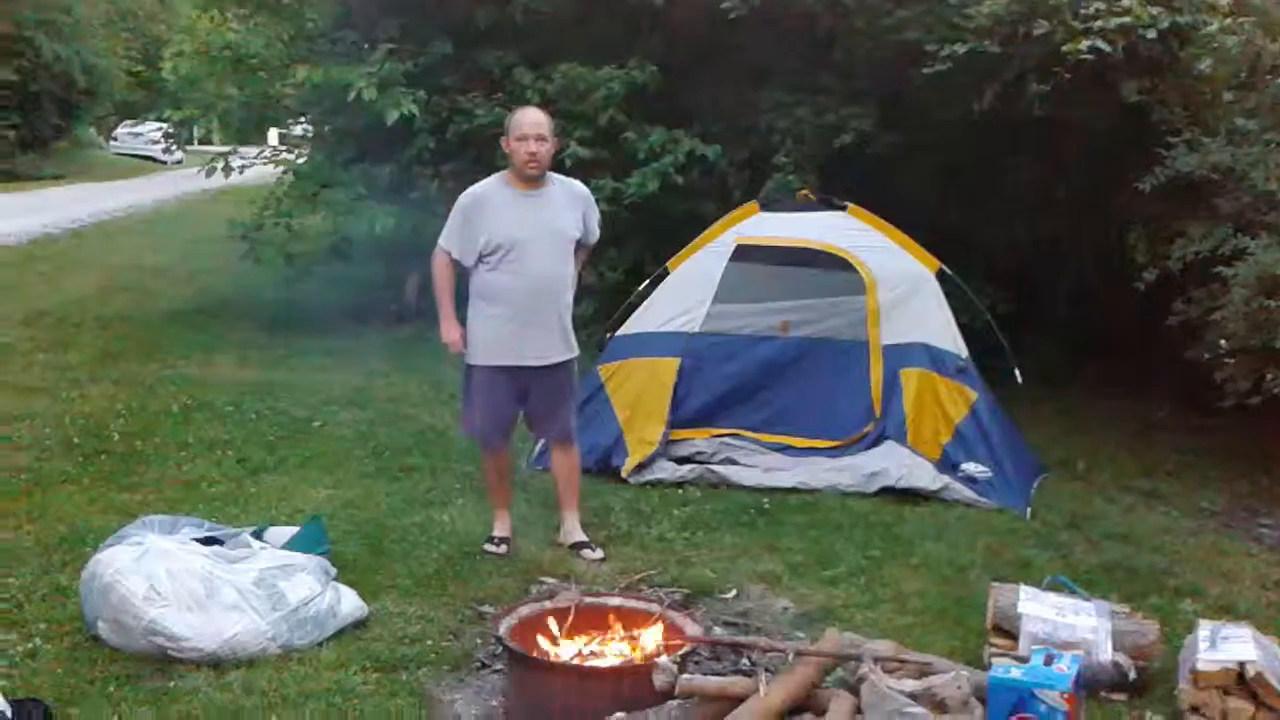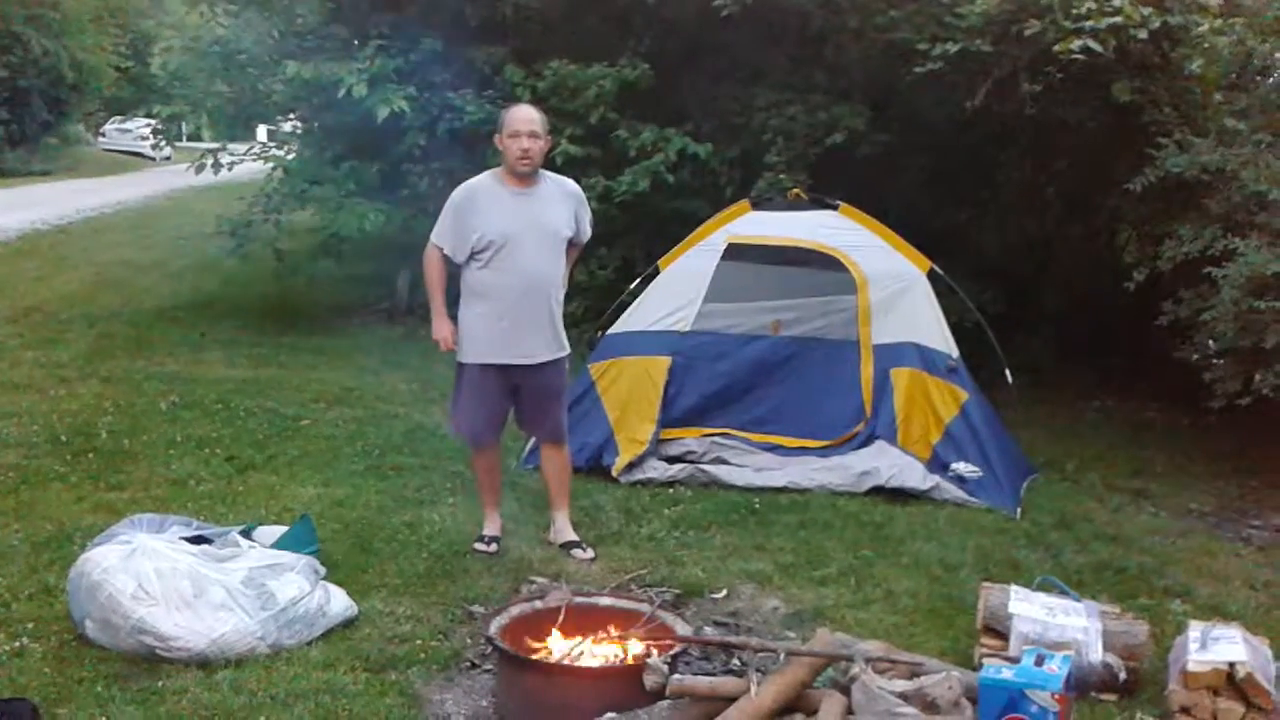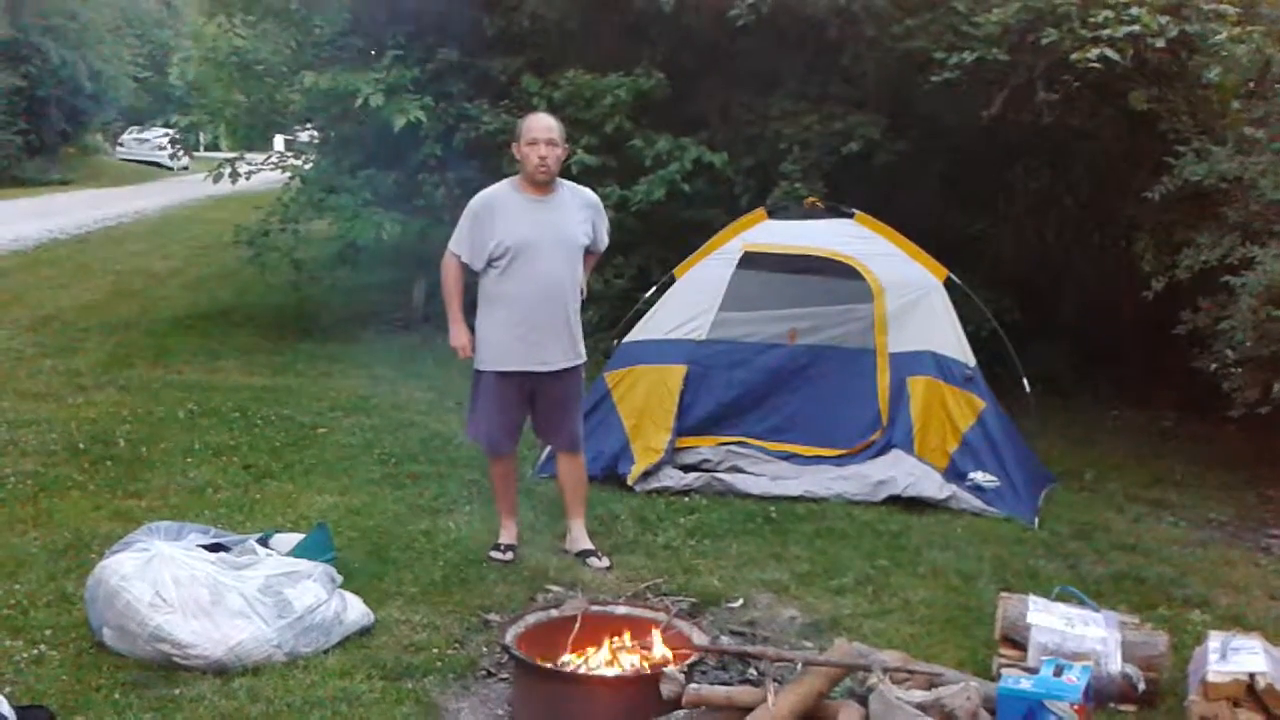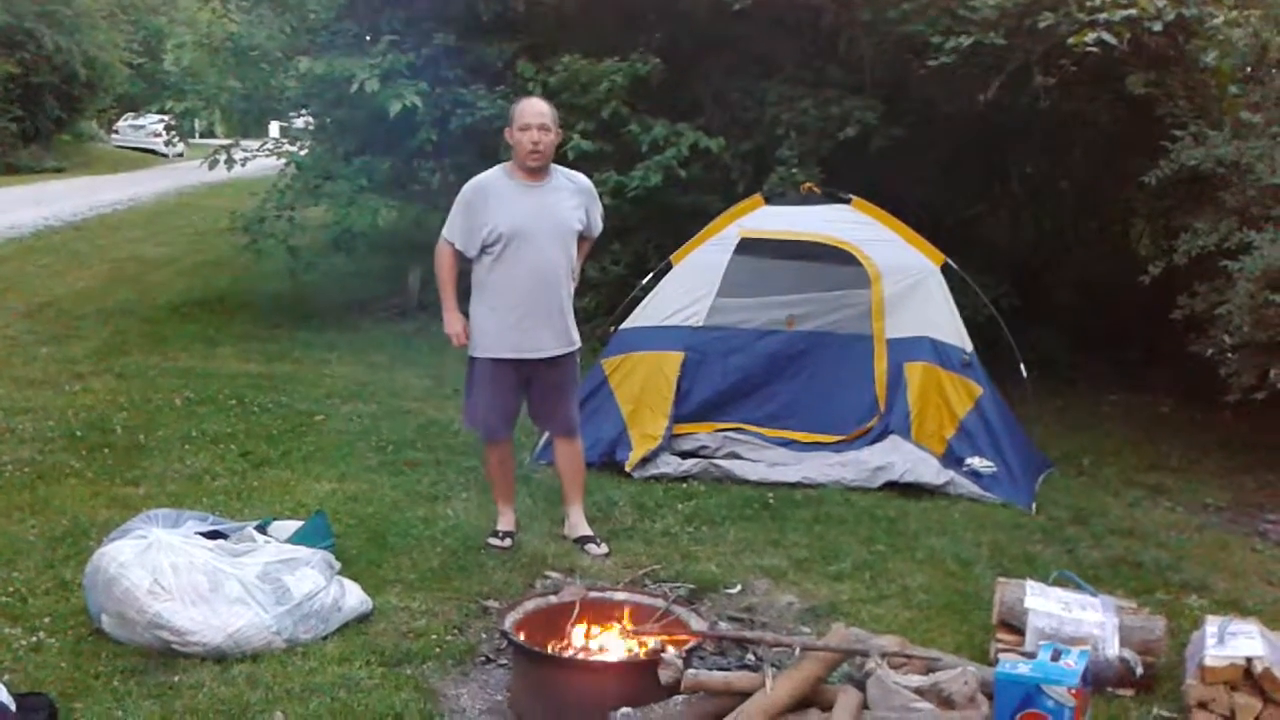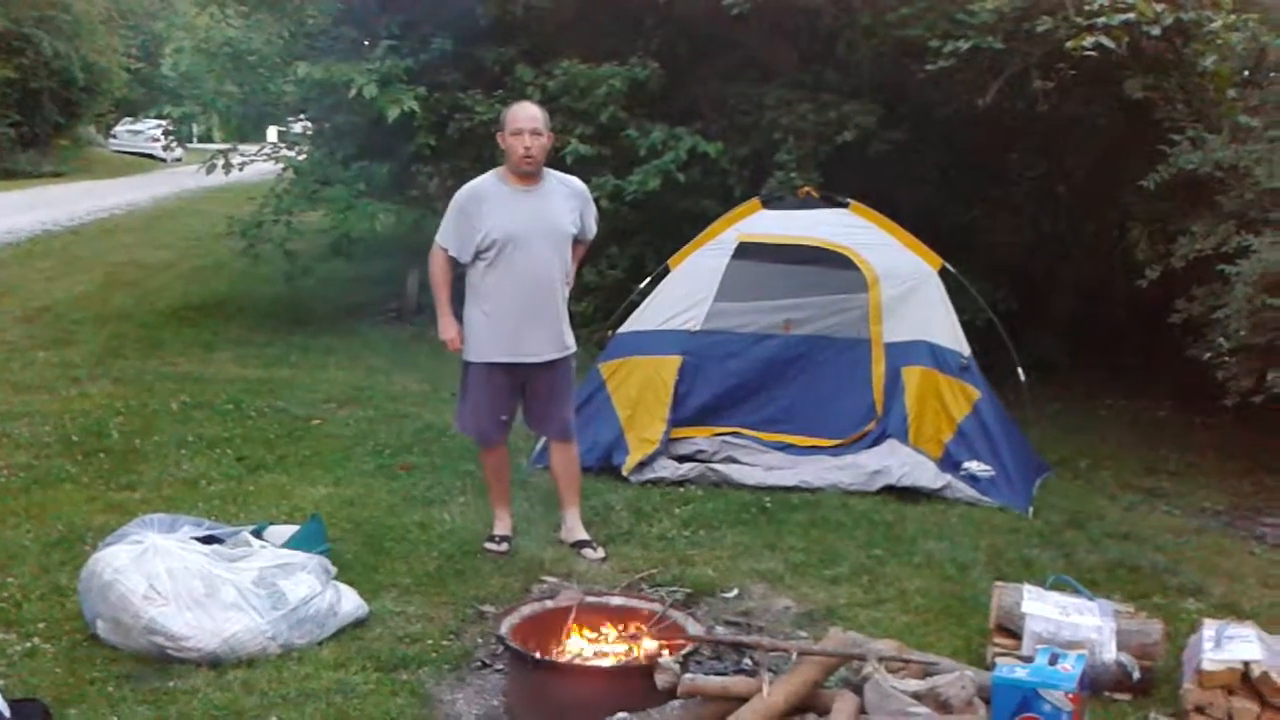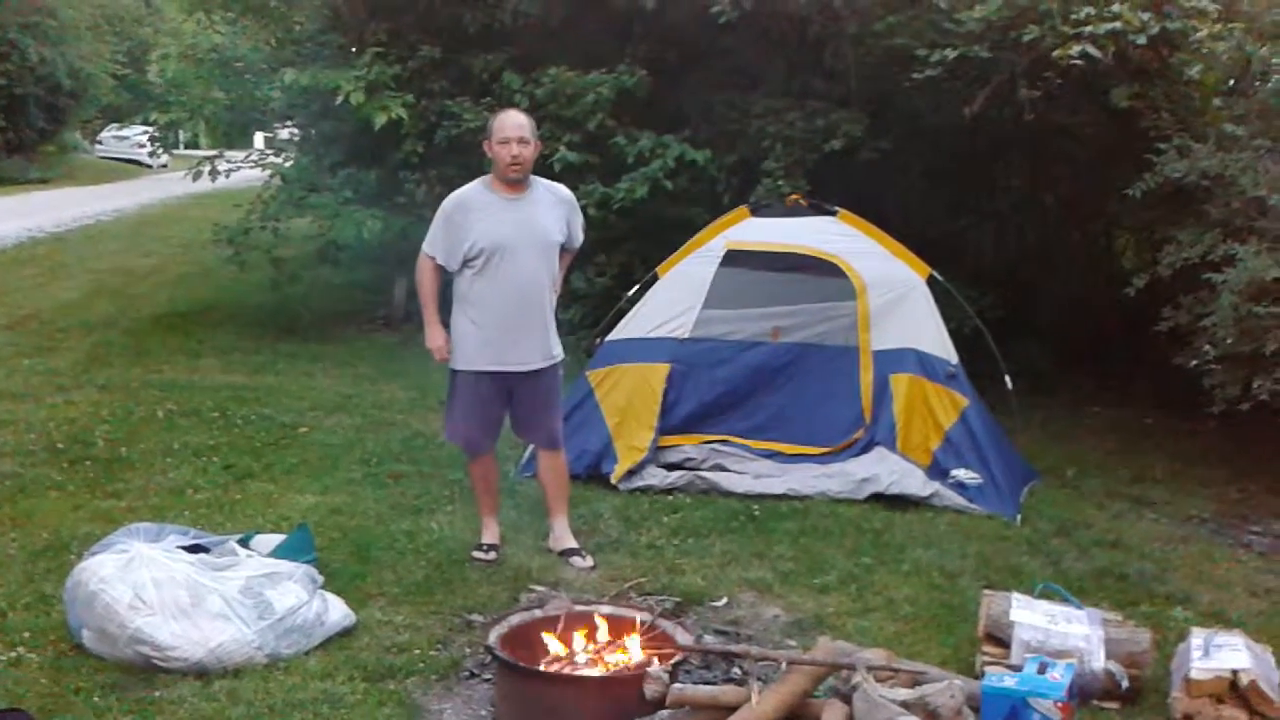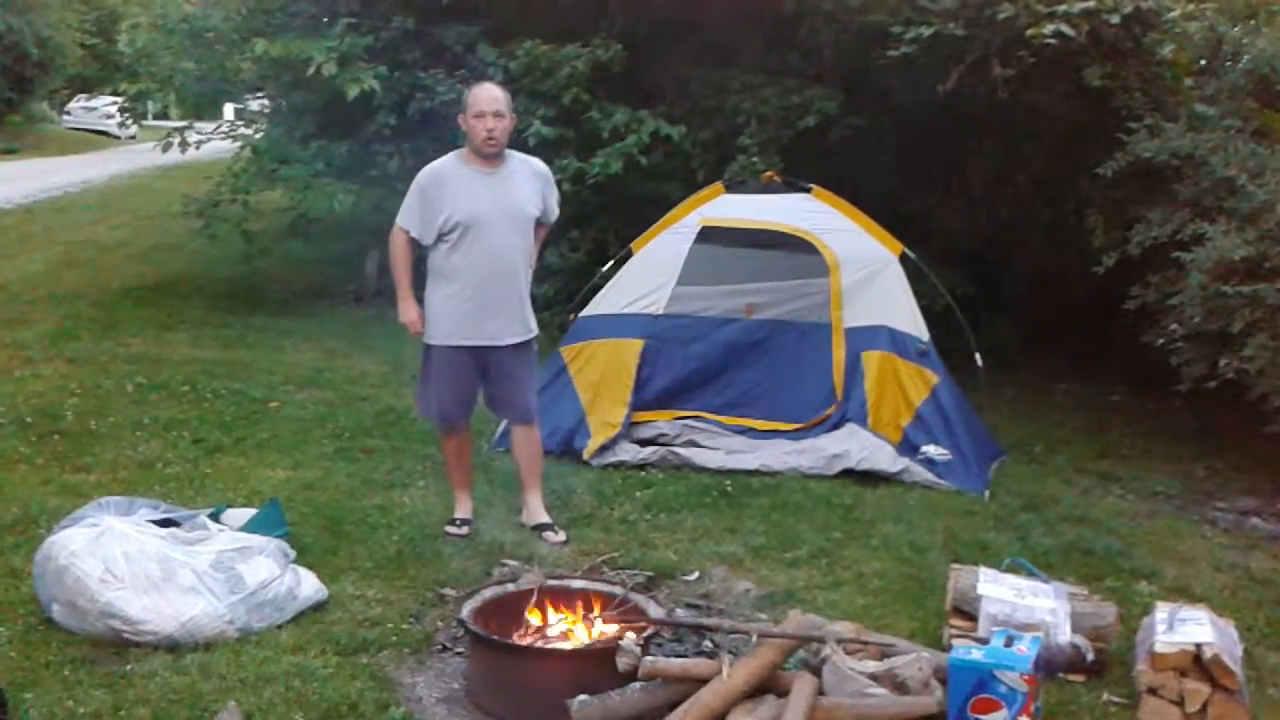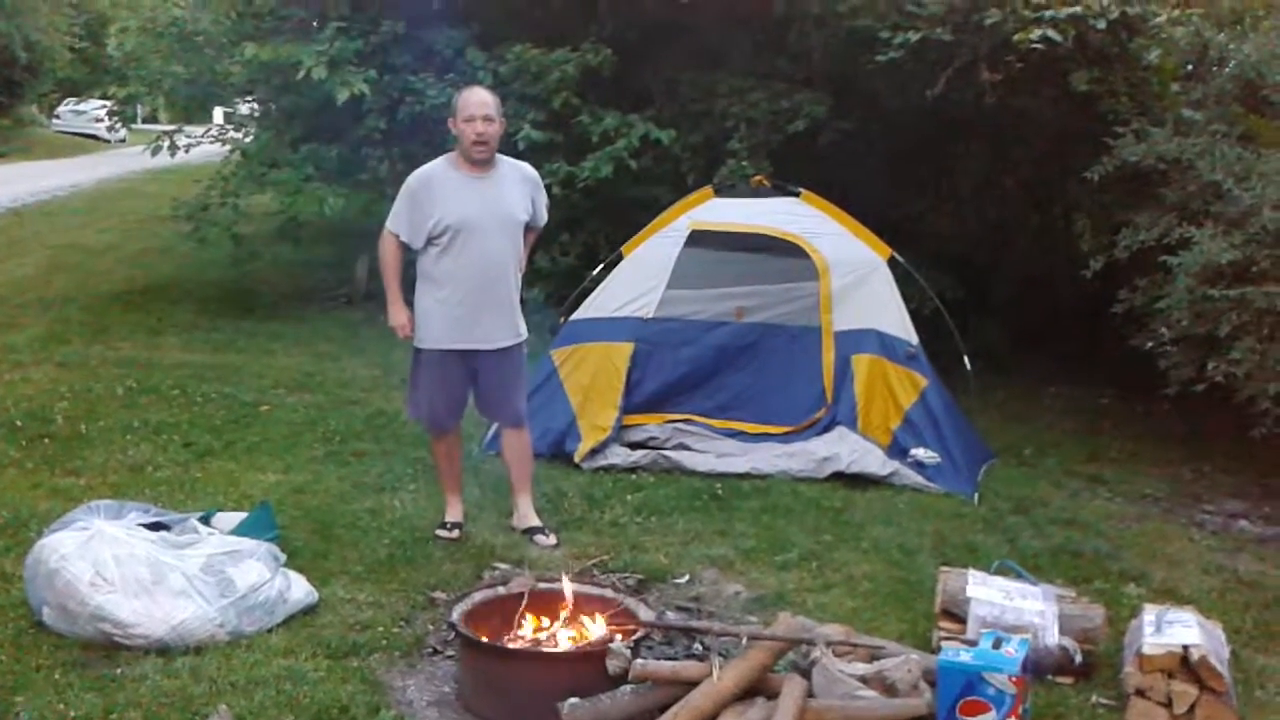
dt=0.5s
person 1, frame 1
left shoulder: (575, 195)
right shoulder: (478, 199)
right elbow: (443, 259)
right wrist: (448, 320)
left hip: (555, 346)
right hip: (494, 349)
left knee: (563, 436)
right knee: (494, 439)
left ankle: (571, 526)
right ankle: (501, 521)
person 1, frame 2
left shoulder: (568, 193)
right shoulder: (471, 195)
right elbow: (435, 253)
right wrist: (439, 316)
left hip: (546, 344)
right hip: (484, 346)
left knee: (554, 435)
right knee: (483, 438)
left ankle: (561, 524)
right ankle: (491, 521)
person 1, frame 3
left shoulder: (586, 202)
right shoulder: (489, 203)
right elbow: (453, 262)
right wrist: (456, 324)
left hip: (563, 352)
right hip: (502, 354)
left knee: (569, 443)
right knee: (499, 445)
left ankle: (577, 533)
right ankle: (507, 529)
person 1, frame 4
left shoulder: (579, 188)
right shoulder: (481, 190)
right elbow: (446, 249)
right wrist: (451, 311)
left hip: (557, 338)
right hip: (495, 341)
left knee: (566, 428)
right knee: (495, 431)
left ankle: (576, 519)
right ankle: (505, 516)
person 1, frame 5
left shoulder: (573, 191)
right shoulder: (475, 195)
right elbow: (441, 255)
right wrist: (445, 317)
left hip: (553, 342)
right hip: (490, 345)
left knee: (562, 432)
right knee: (491, 436)
left ankle: (572, 523)
right ankle: (501, 520)
person 1, frame 6
left shoulder: (559, 199)
right shoulder: (462, 204)
right elbow: (428, 263)
right wrist: (432, 325)
left hip: (540, 351)
right hip: (477, 353)
left knee: (550, 440)
right knee: (478, 444)
left ankle: (560, 531)
right ankle: (489, 528)
person 1, frame 7
left shoulder: (535, 173)
right shoulder: (437, 176)
right elbow: (401, 236)
right wrist: (406, 300)
left hip: (515, 325)
right hip: (452, 328)
left knee: (524, 414)
right knee: (453, 419)
left ankle: (534, 507)
right ankle: (462, 503)
person 1, frame 8
left shoulder: (524, 178)
right shoulder: (426, 181)
right elbow: (391, 240)
right wrist: (395, 303)
left hip: (504, 329)
right hip: (442, 332)
left knee: (514, 418)
right knee: (442, 423)
left ankle: (524, 510)
right ankle: (453, 506)
